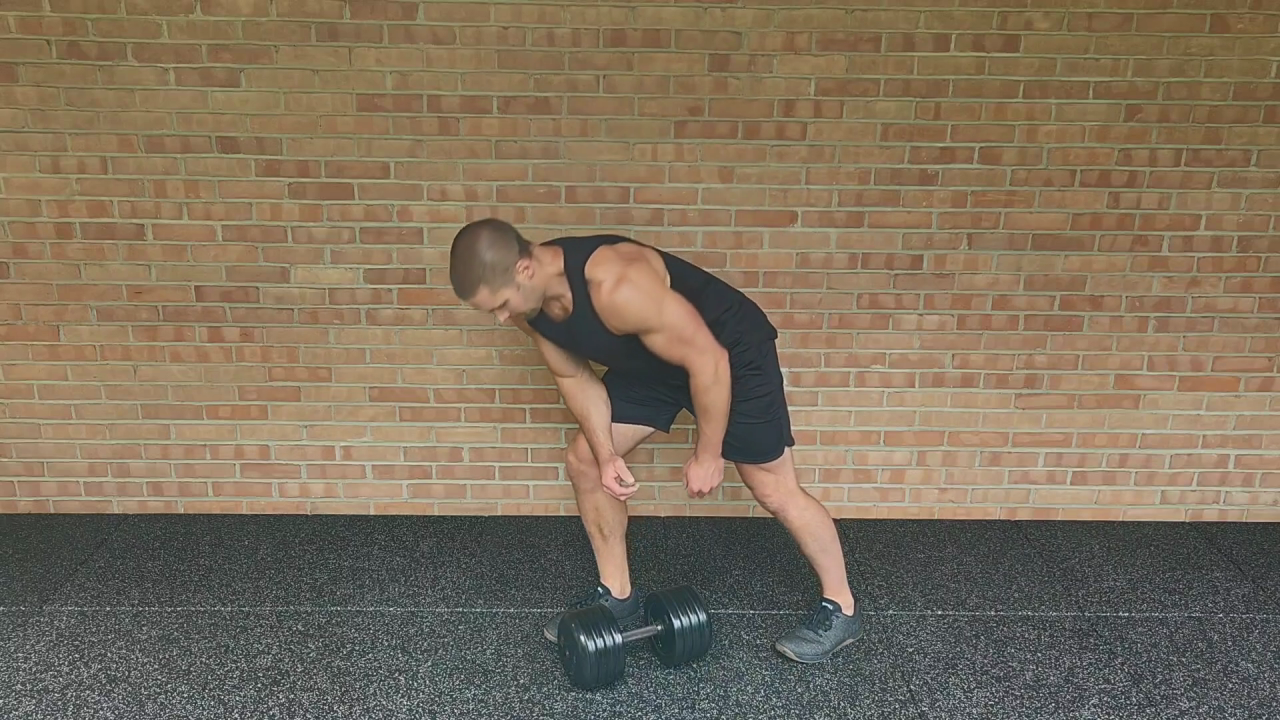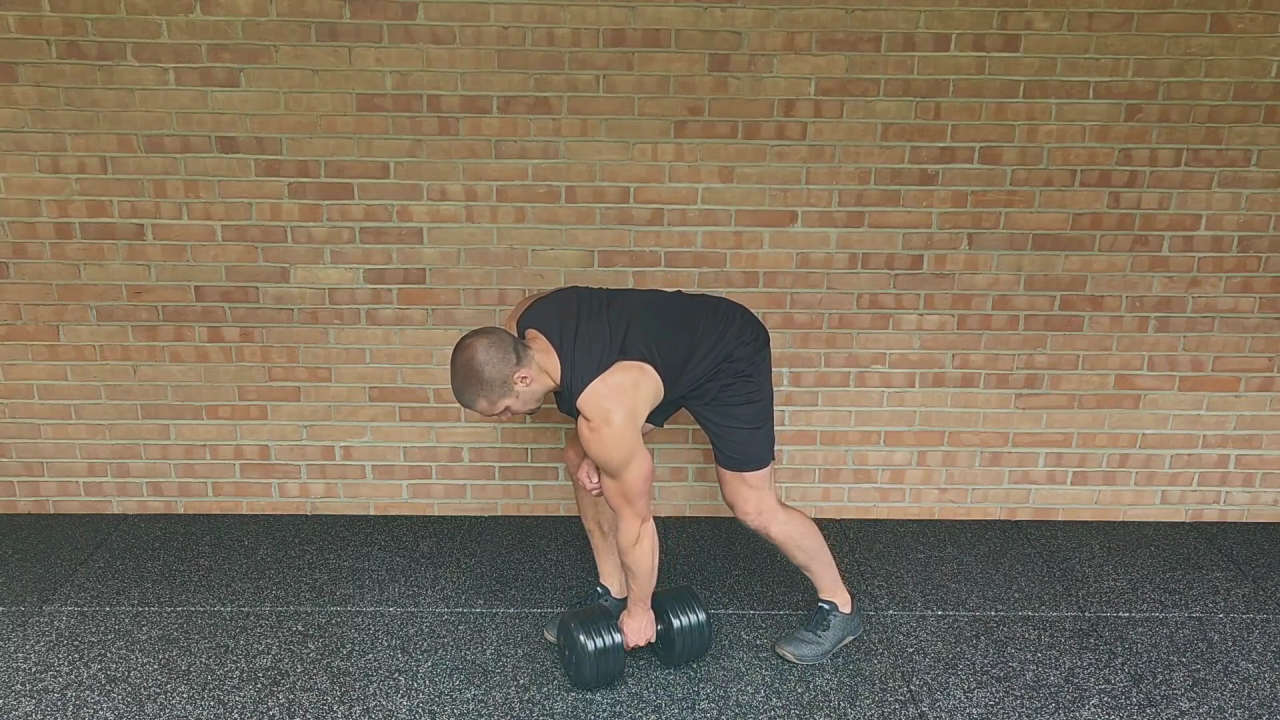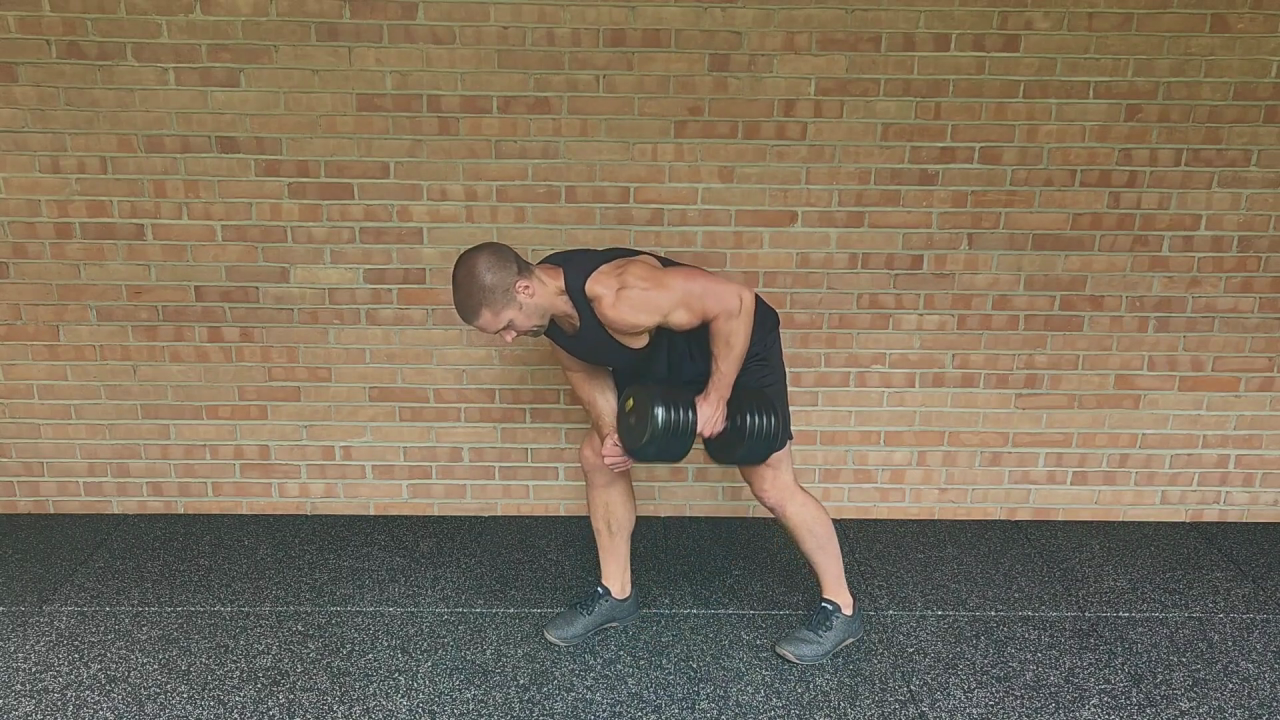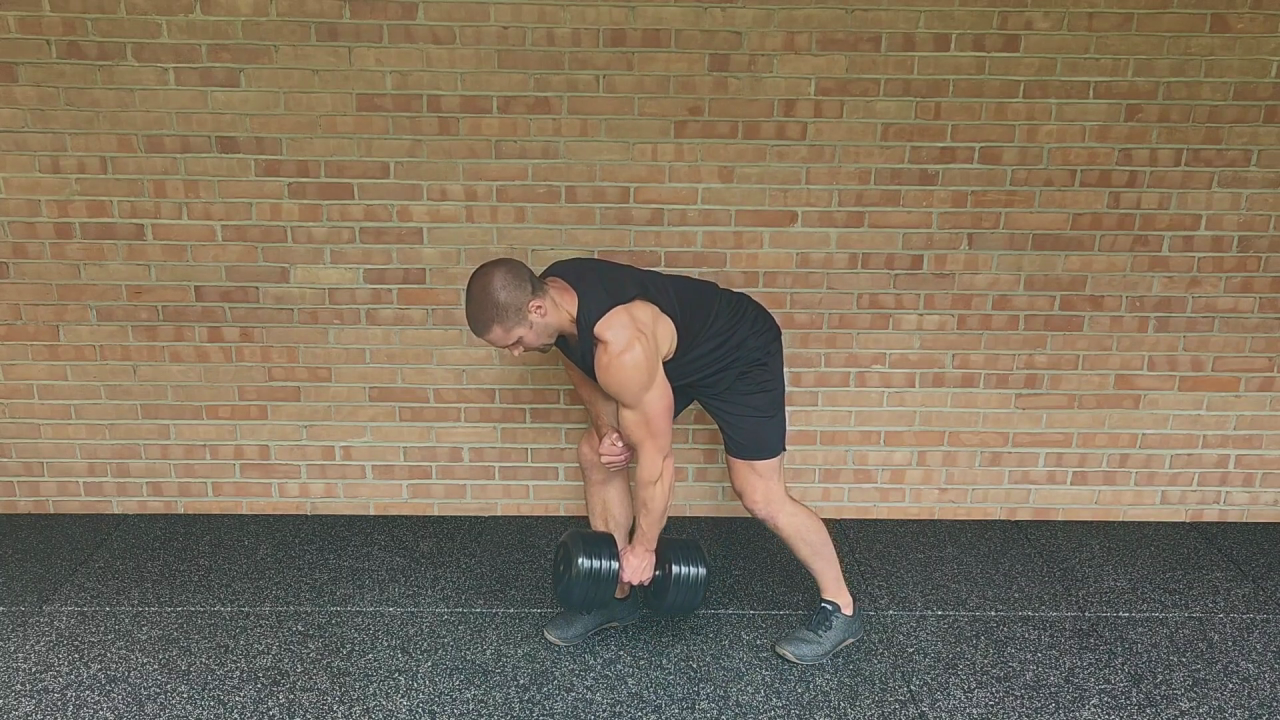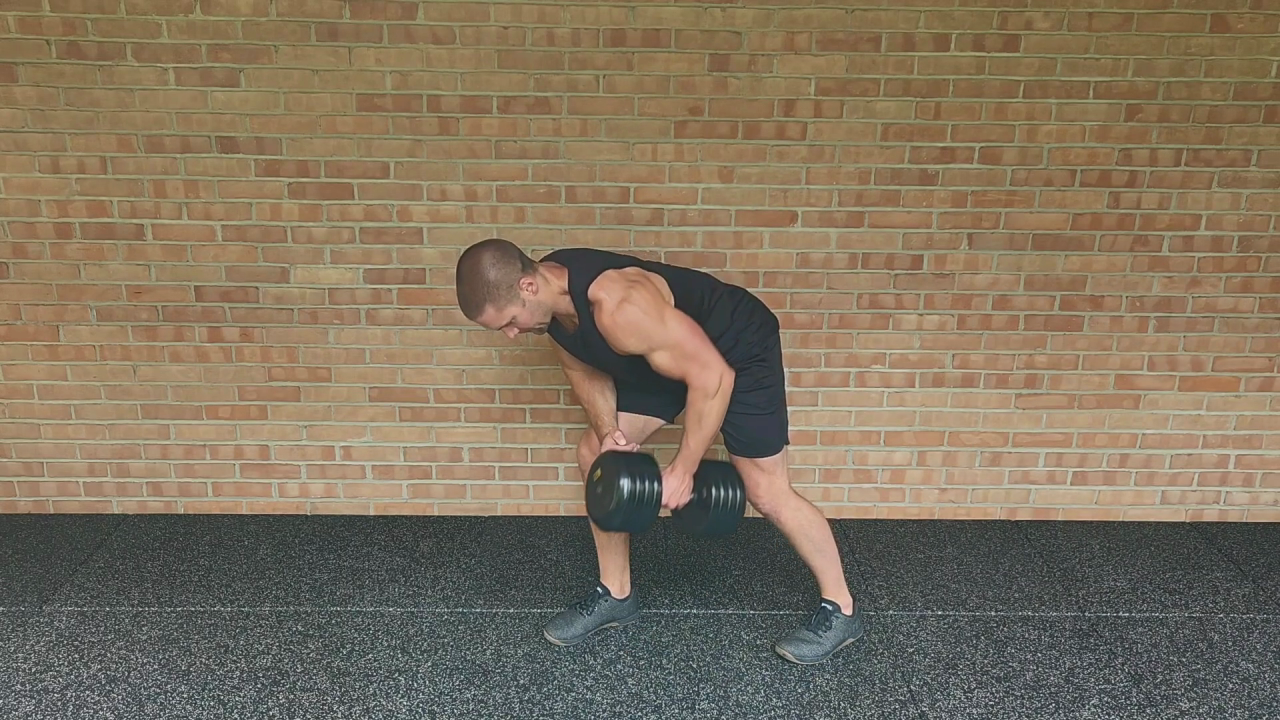
dt=1s
person 1, frame 1
left shoulder: (617, 286)
right shoulder: (528, 298)
left elbow: (708, 361)
right elbow: (572, 376)
left wrist: (707, 455)
right wrist: (607, 454)
left hip: (732, 356)
right hip: (649, 363)
left knee: (775, 490)
right knee: (583, 462)
left ankle: (841, 609)
right ankle: (618, 595)
person 1, frame 2
left shoulder: (605, 408)
right shoulder: (520, 329)
left elbow: (634, 519)
left wrist: (639, 610)
right wrist: (592, 453)
left hip: (729, 357)
right hip: (670, 344)
left knee: (752, 507)
right knee: (580, 459)
left ankle: (839, 608)
right ankle: (612, 592)
person 1, frame 3
left shoulder: (617, 299)
right shoulder: (545, 303)
left elbow: (735, 300)
right elbow: (583, 368)
left wrist: (716, 396)
right wrist: (609, 431)
left hip: (738, 347)
right hip: (661, 356)
left knee: (772, 488)
right knee: (598, 458)
left ankle: (841, 608)
right ankle: (616, 594)
person 1, frame 4
left shoulder: (621, 346)
right shoulder: (551, 293)
left elbow: (655, 457)
right elbow: (582, 365)
left wrist: (643, 547)
right wrist: (605, 428)
left hip: (740, 354)
right hip: (675, 351)
left knee: (761, 497)
right knee: (595, 455)
left ankle: (841, 609)
right ankle: (615, 595)
person 1, frame 5
left shoulder: (617, 308)
right shoulder: (548, 295)
left elbow: (714, 377)
right elbow: (583, 368)
left wrist: (681, 471)
right wrist: (608, 432)
left hip: (740, 347)
right hip: (663, 354)
left knee: (766, 493)
right knee: (594, 455)
left ankle: (841, 608)
right ankle: (615, 594)
